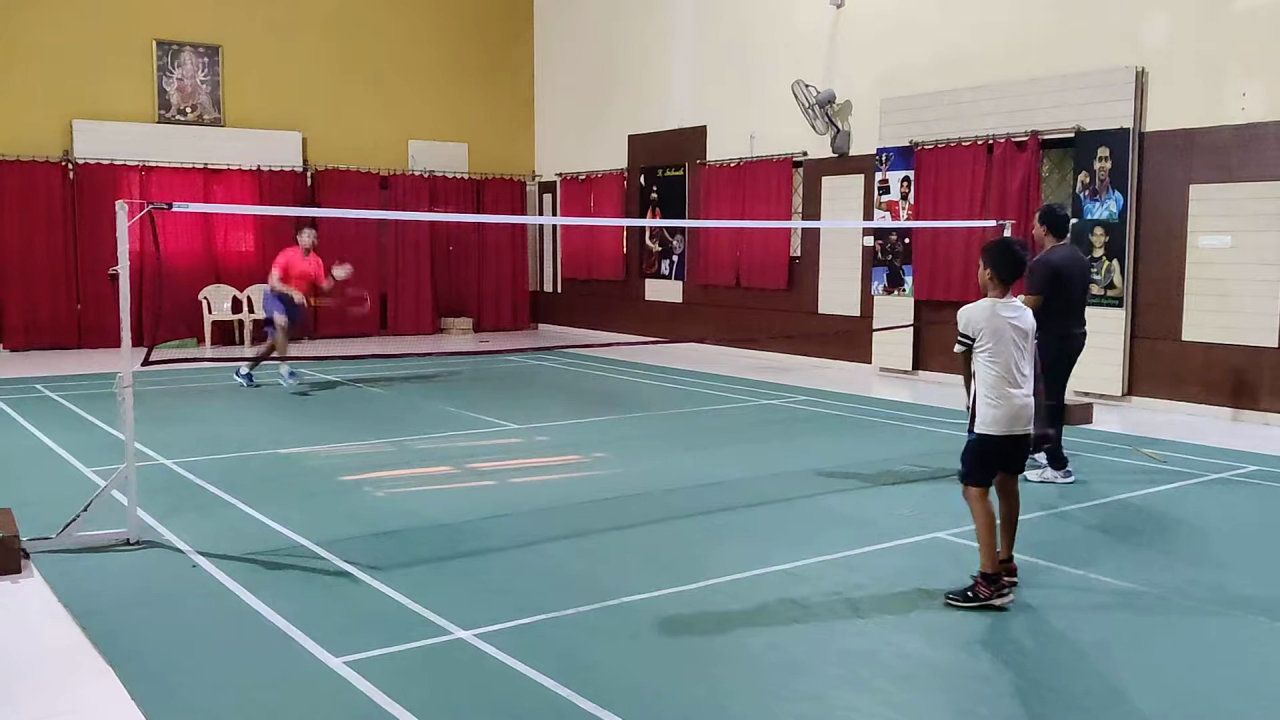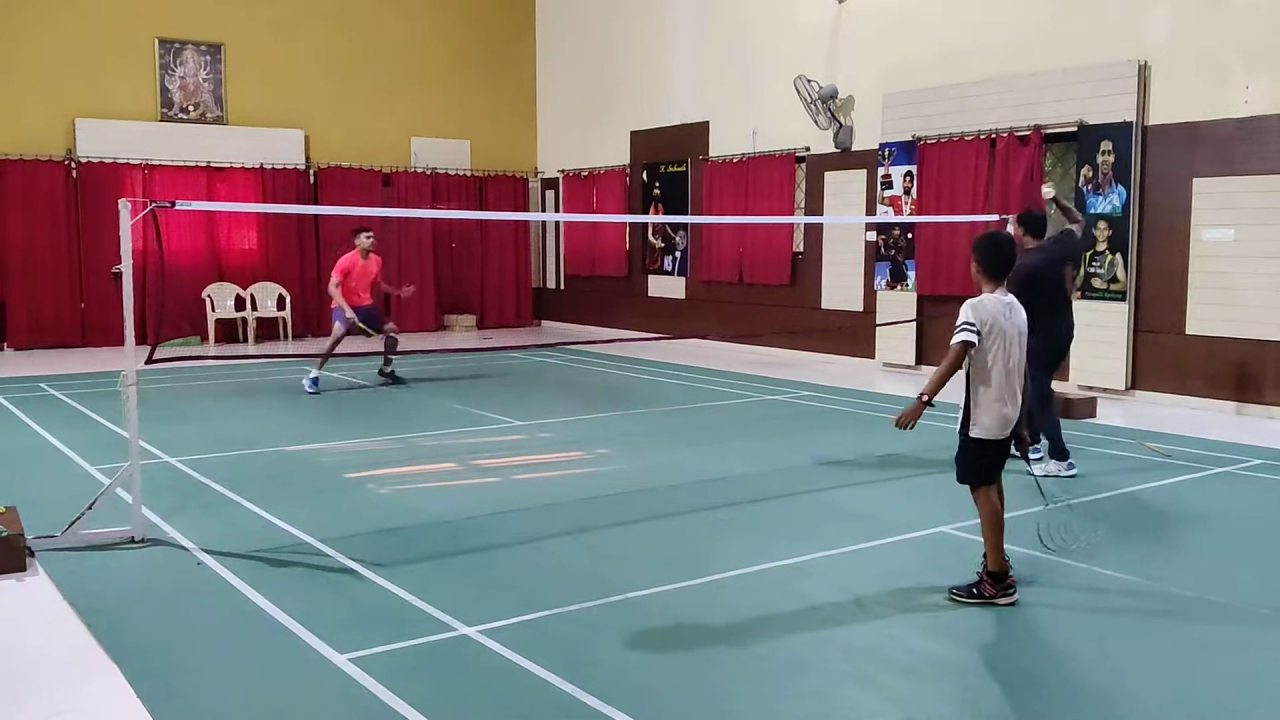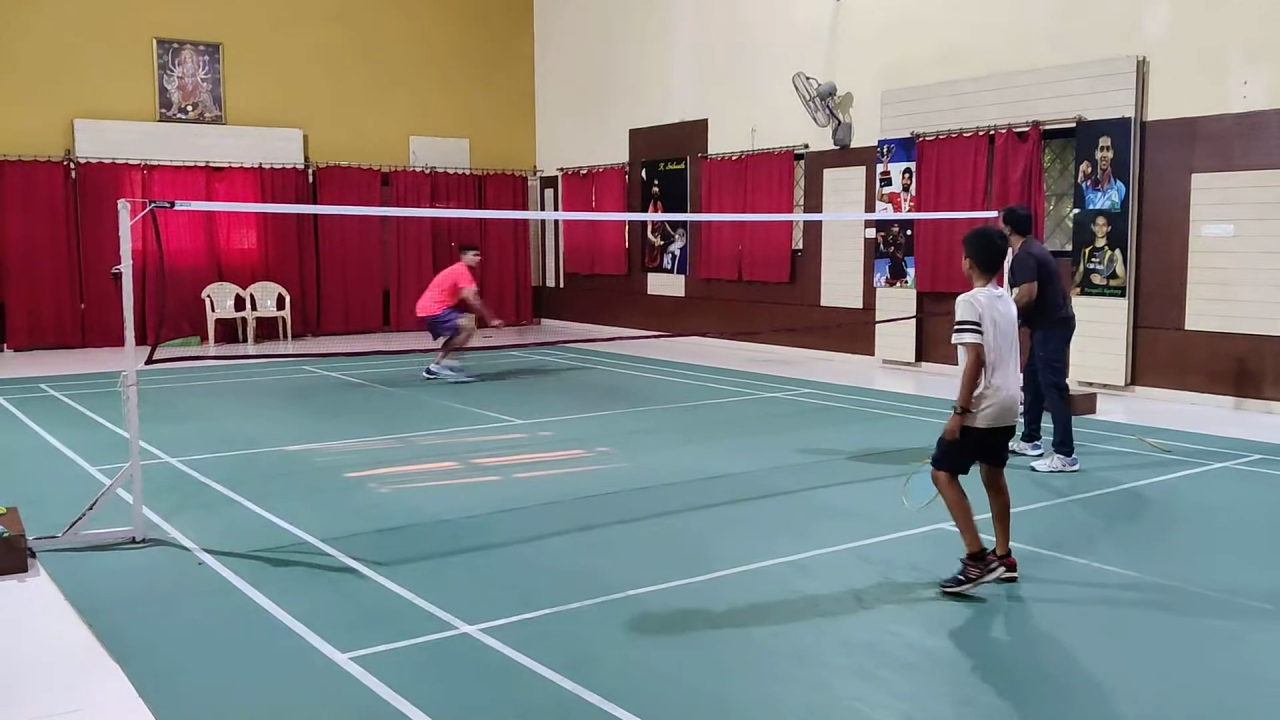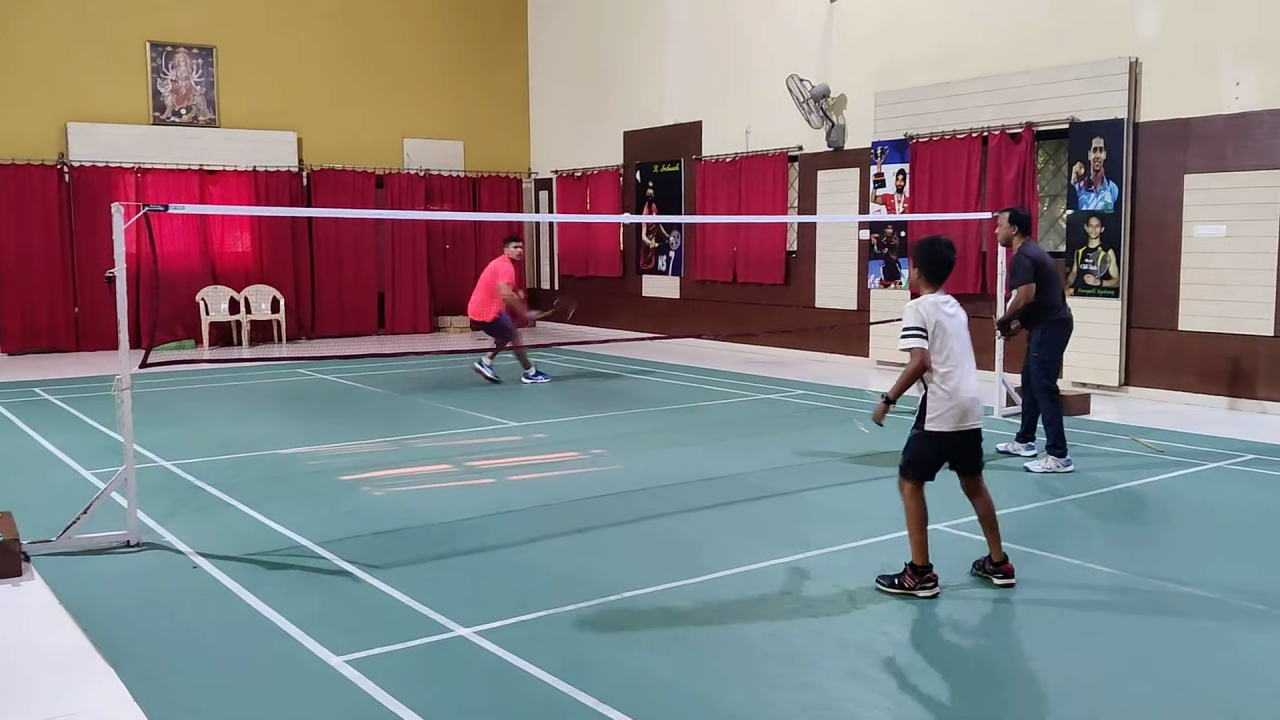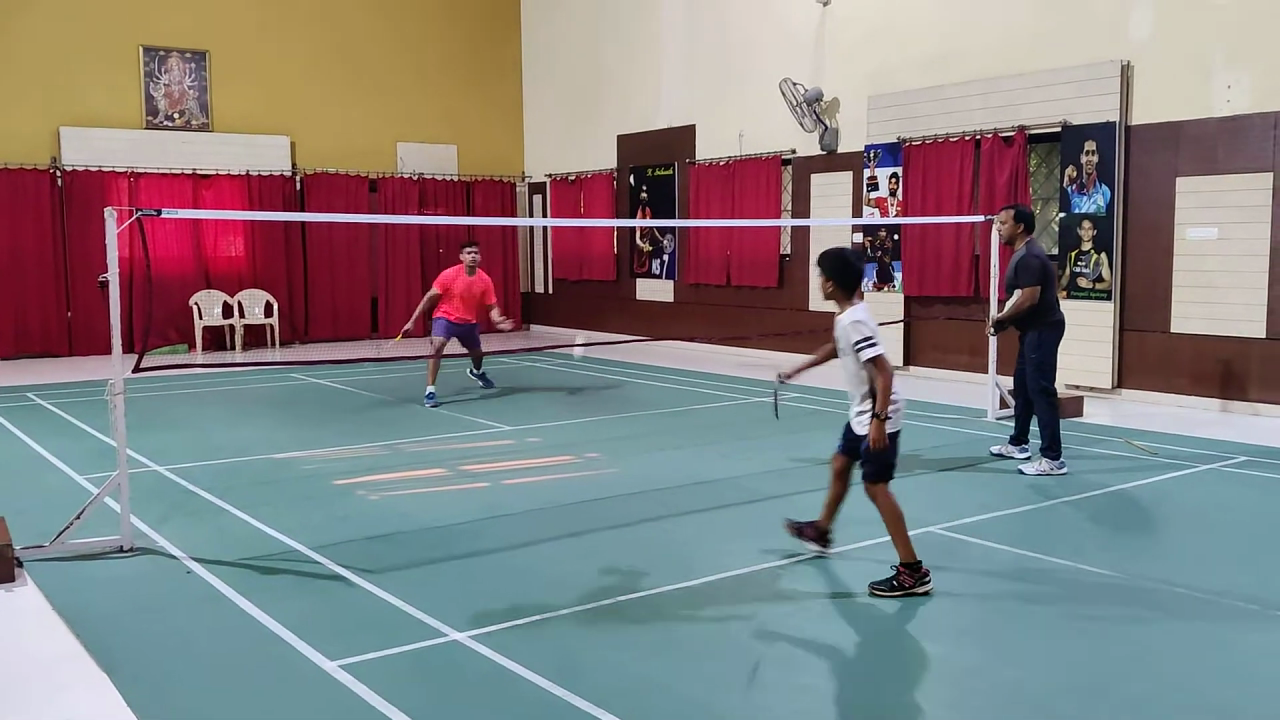
dt=0.5s
person 1, frame 1
left shoulder: (971, 314)
right shoulder: (1026, 315)
left elbow: (967, 366)
right elbow: (1031, 368)
left wrist: (971, 389)
left hip: (992, 418)
right hip: (1022, 416)
left knee: (975, 490)
right knee: (1006, 484)
left ankle: (990, 581)
right ankle: (1005, 562)
person 1, frame 2
left shoulder: (975, 309)
right shoulder: (1017, 308)
left elbow: (955, 357)
right elbow: (1018, 370)
left wrist: (921, 401)
right wrist: (1019, 424)
left hip: (983, 418)
right hip: (1007, 415)
left knee: (983, 490)
right knee: (992, 485)
left ankle: (997, 581)
right ankle: (997, 560)
person 1, frame 3
left shoulder: (970, 301)
right shoulder: (1006, 301)
left elbow: (975, 360)
left wrist: (959, 411)
left hip: (982, 408)
right hip: (1007, 405)
left knee: (943, 474)
right knee: (993, 475)
left ankle: (978, 558)
right ankle: (1002, 557)
person 1, frame 4
left shoulder: (917, 308)
right shoulder: (954, 307)
left elbow: (918, 363)
left wrist: (887, 400)
left hip: (940, 412)
right hip: (970, 409)
left knee: (909, 484)
right knee: (973, 483)
left ankle: (920, 573)
right ankle: (998, 563)
person 1, frame 5
left shoulder: (853, 321)
right shoulder: (851, 314)
left elbow: (884, 370)
right elbow: (836, 349)
left wrist: (878, 418)
right wrist: (798, 370)
left hip: (876, 415)
right hip: (862, 411)
left knee: (876, 487)
right knee: (840, 466)
left ankle: (912, 572)
right ankle: (821, 530)
person 2, frame 1
left shoulder: (1044, 262)
right shoulder: (1079, 258)
left elbow: (1031, 306)
left hip: (1052, 339)
right hip: (1073, 335)
left knee: (1043, 401)
right knee: (1052, 396)
left ankle: (1058, 467)
right ankle: (1048, 450)
person 2, frame 2
left shoulder: (1022, 267)
right shoulder: (1061, 245)
right elbow: (1077, 223)
right wrist: (1056, 200)
left hip: (1042, 335)
right hip: (1062, 331)
left knee: (1038, 395)
right knee: (1034, 387)
left ankle: (1061, 459)
right ankle: (1031, 443)
person 2, frame 3
left shoulder: (1024, 256)
right shoulder: (1032, 249)
left elbow: (1027, 295)
right wrist: (1016, 318)
left hip: (1052, 327)
right hip: (1050, 324)
left knee: (1053, 388)
right knee: (1032, 381)
left ankle: (1065, 455)
right ankle: (1030, 440)
person 2, frame 4
left shoulder: (1022, 257)
right shoulder: (1030, 252)
left elbow: (1025, 297)
left wrist: (1004, 320)
right wrist: (1017, 324)
left hip: (1050, 328)
right hip: (1046, 326)
left knee: (1044, 388)
right knee: (1030, 383)
left ankle: (1058, 456)
right ankle: (1025, 441)
person 2, frame 5
left shoulder: (1029, 257)
right shoulder: (1022, 255)
left elbow: (1029, 299)
left wrist: (1000, 319)
right wrist: (1004, 321)
left hip: (1042, 331)
right hip: (1033, 331)
left knee: (1041, 391)
right knee: (1022, 386)
left ankle: (1052, 459)
right ankle: (1018, 443)
